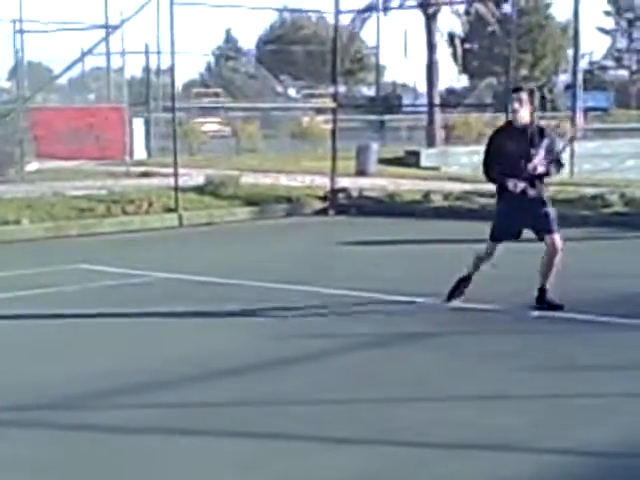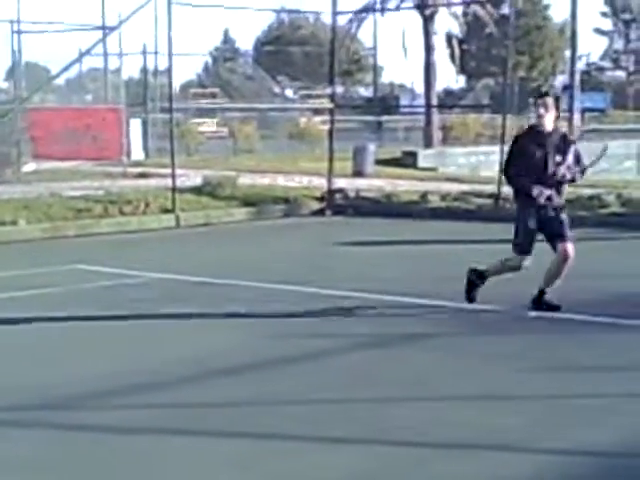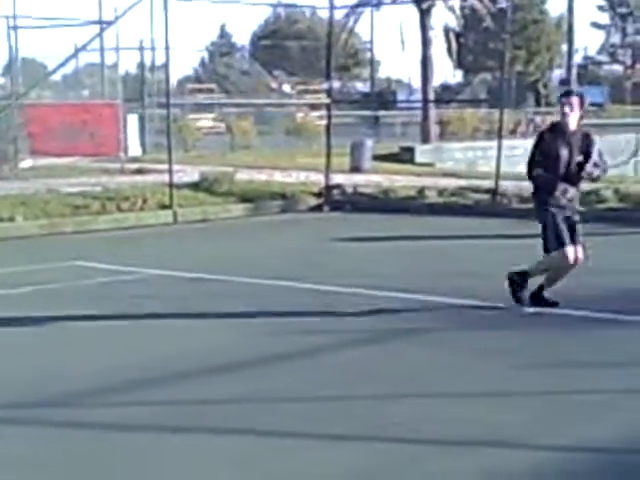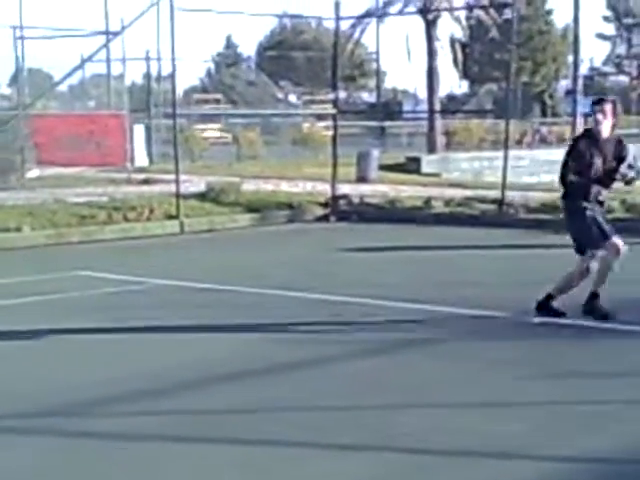
dt=0.1s
person 1, frame 1
left shoulder: (542, 134)
right shoulder: (500, 135)
left elbow: (558, 164)
right elbow: (489, 169)
left wrist: (544, 168)
right wrist: (507, 181)
left hip: (536, 198)
right hip: (510, 200)
left knee: (555, 244)
right knee: (491, 249)
left ankle: (542, 294)
right ankle: (465, 280)
person 1, frame 2
left shoulder: (565, 141)
right shoulder: (523, 140)
left elbow: (579, 170)
right elbow: (509, 173)
left wrist: (570, 174)
right wrist: (531, 188)
left hip: (554, 205)
right hip: (528, 205)
left knee: (567, 251)
right knee: (521, 262)
left ankle: (540, 296)
right ankle: (479, 275)
person 1, frame 3
left shoulder: (586, 139)
right shoulder: (547, 137)
left elbow: (601, 169)
right elbow: (533, 172)
left wrist: (594, 171)
right wrist: (555, 185)
left hip: (568, 204)
right hip: (548, 203)
left knee: (576, 257)
right knee: (566, 257)
left ankle: (538, 293)
right ankle: (520, 276)
person 1, frame 4
left shoulder: (618, 145)
right shoulder: (581, 144)
right elbow: (566, 178)
right wrist: (590, 189)
left hip: (593, 209)
right hip: (578, 207)
left knee: (587, 265)
right knee: (617, 248)
left ankle: (546, 302)
right ankle: (592, 300)
